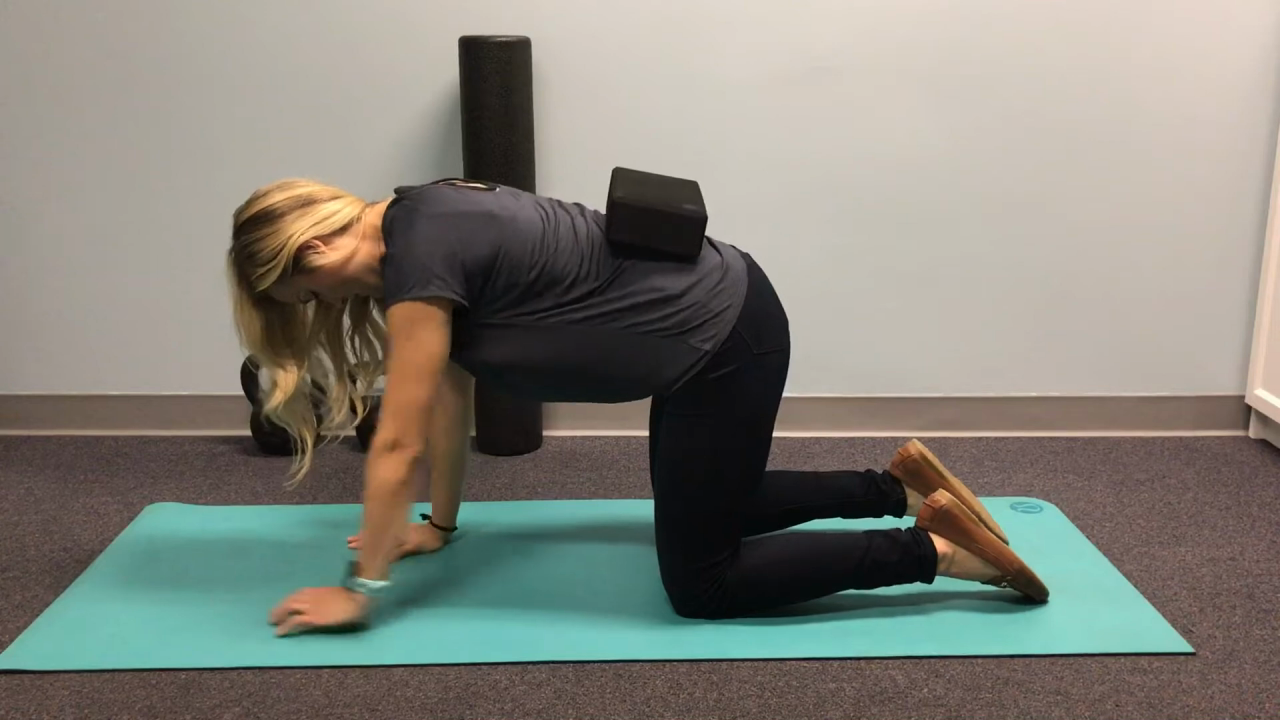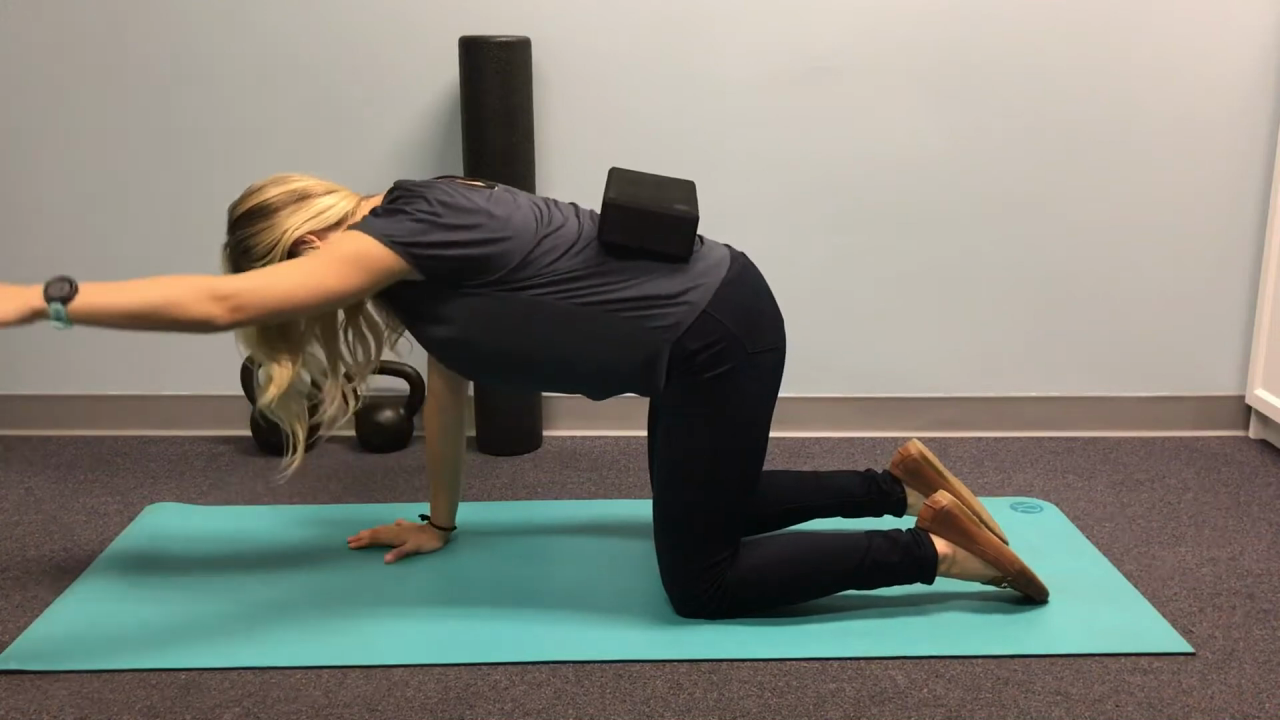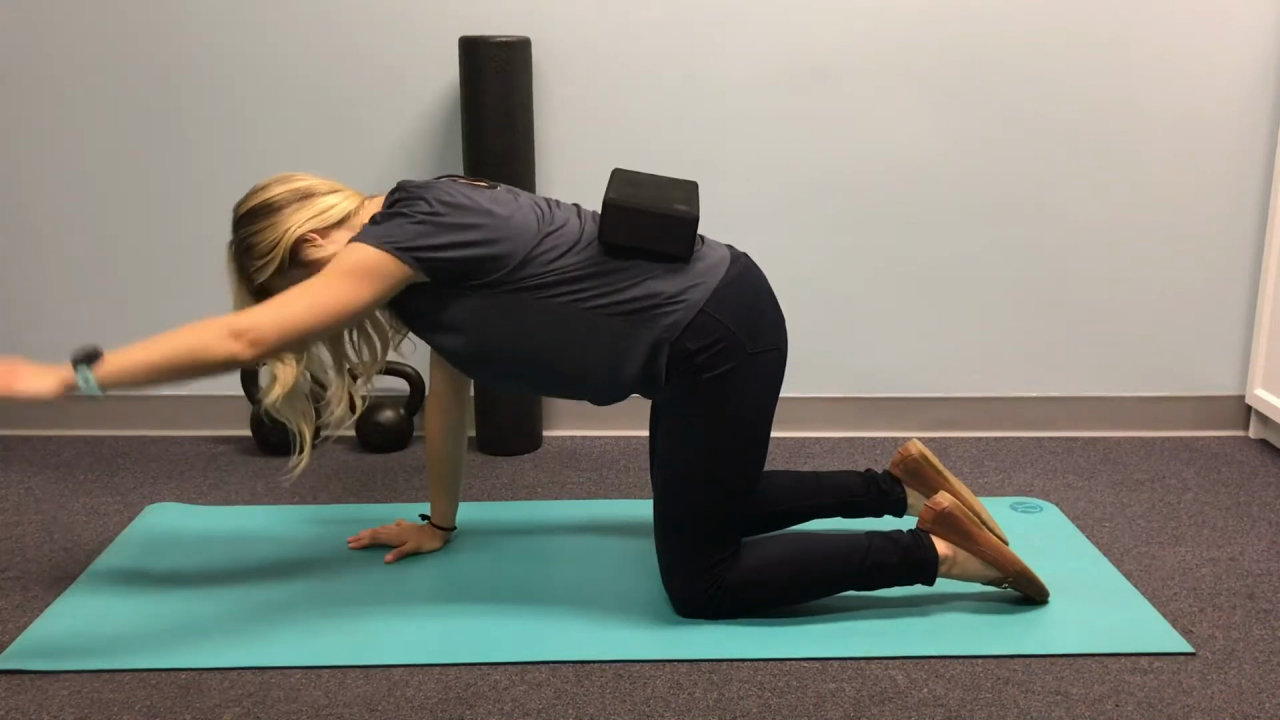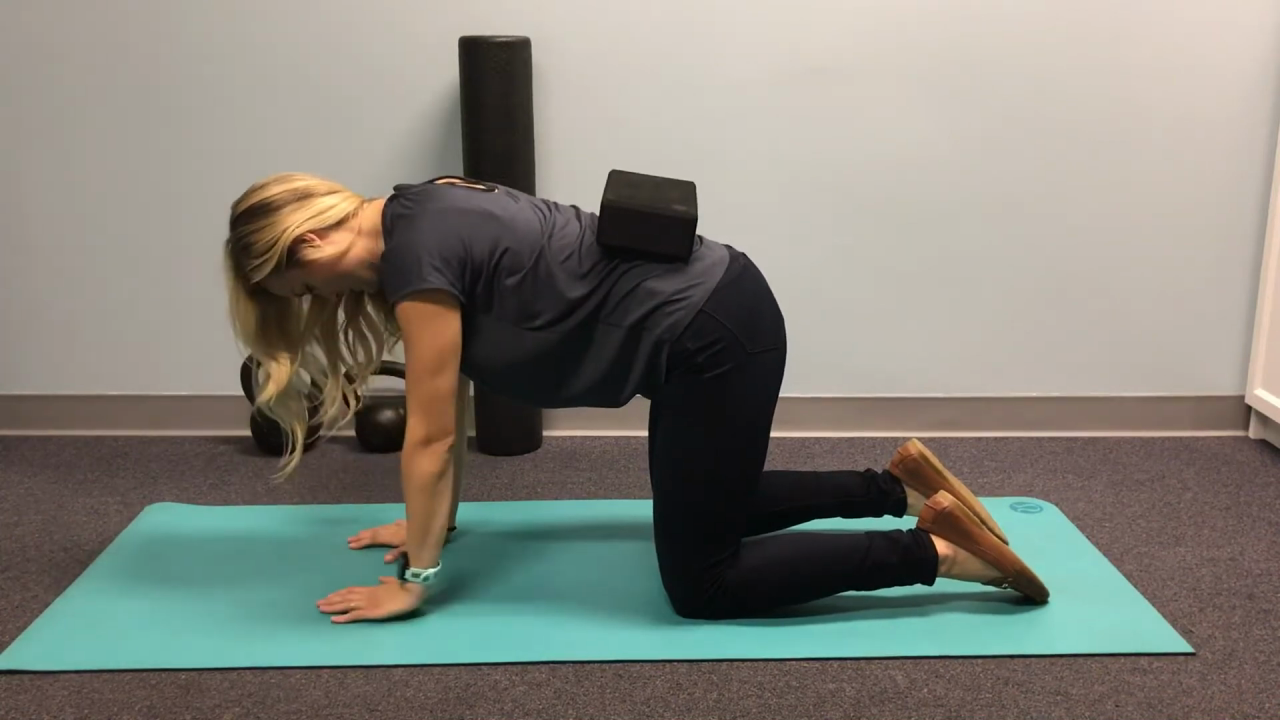
dt=0.7s
person 1, frame 1
left shoulder: (419, 261)
right shoulder: (426, 225)
left elbow: (399, 445)
right elbow: (451, 392)
left wrist: (358, 588)
right wrist: (437, 524)
left hip: (722, 345)
right hip: (721, 320)
left knee: (702, 580)
right knee: (712, 506)
left ankle: (935, 549)
right ankle: (899, 484)
person 1, frame 2
left shoulder: (402, 237)
right shoulder: (420, 231)
left elbow: (218, 304)
right elbow: (448, 385)
right wrist: (439, 522)
left hip: (715, 340)
right hip: (713, 319)
left knee: (702, 581)
right knee: (711, 509)
left ankle: (934, 551)
right ankle: (898, 484)
person 1, frame 3
left shoulder: (400, 243)
right shoulder: (423, 230)
left elbow: (240, 337)
right elbow: (450, 381)
right wrist: (437, 521)
left hip: (717, 338)
right hip: (714, 318)
left knee: (703, 579)
right knee: (715, 507)
left ankle: (936, 550)
right ankle: (901, 484)
person 1, frame 4
left shoulder: (416, 256)
right shoulder: (417, 216)
left elbow: (432, 435)
right elbow: (449, 398)
left wrist: (413, 579)
right wrist: (434, 523)
left hip: (712, 337)
right hip: (715, 310)
left knee: (701, 581)
right knee: (714, 504)
left ankle: (936, 549)
right ankle: (898, 484)
